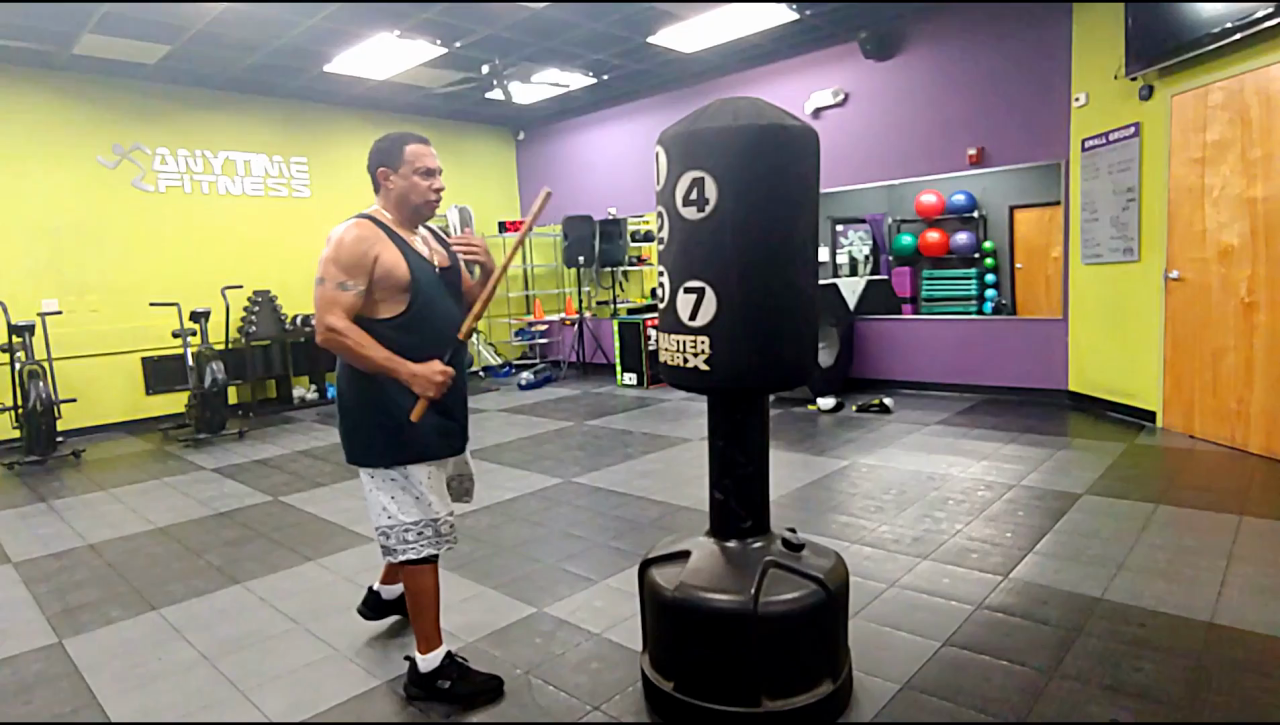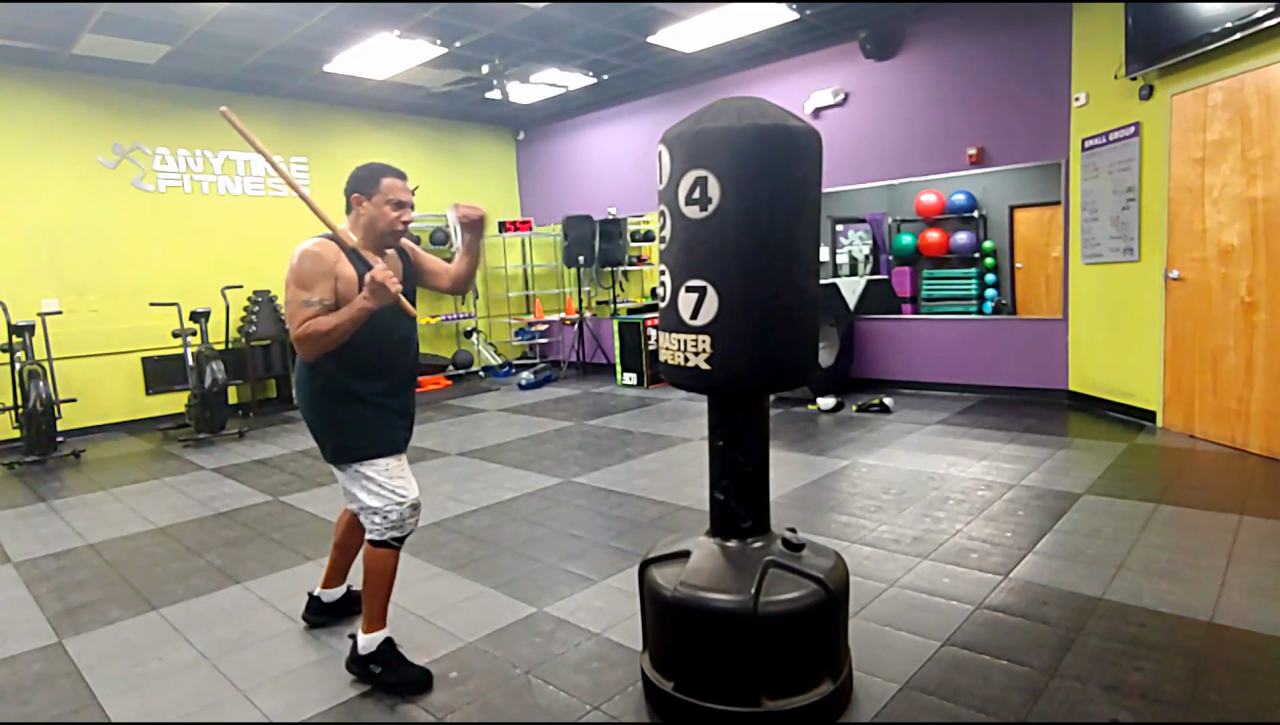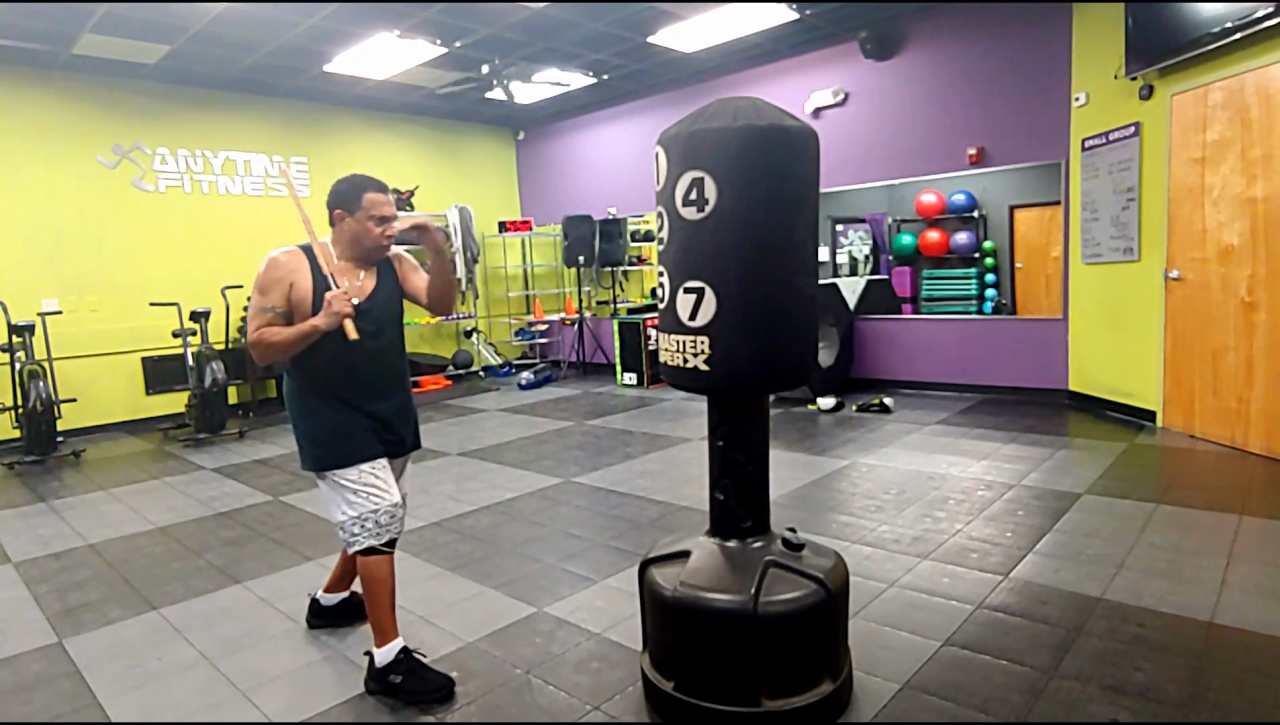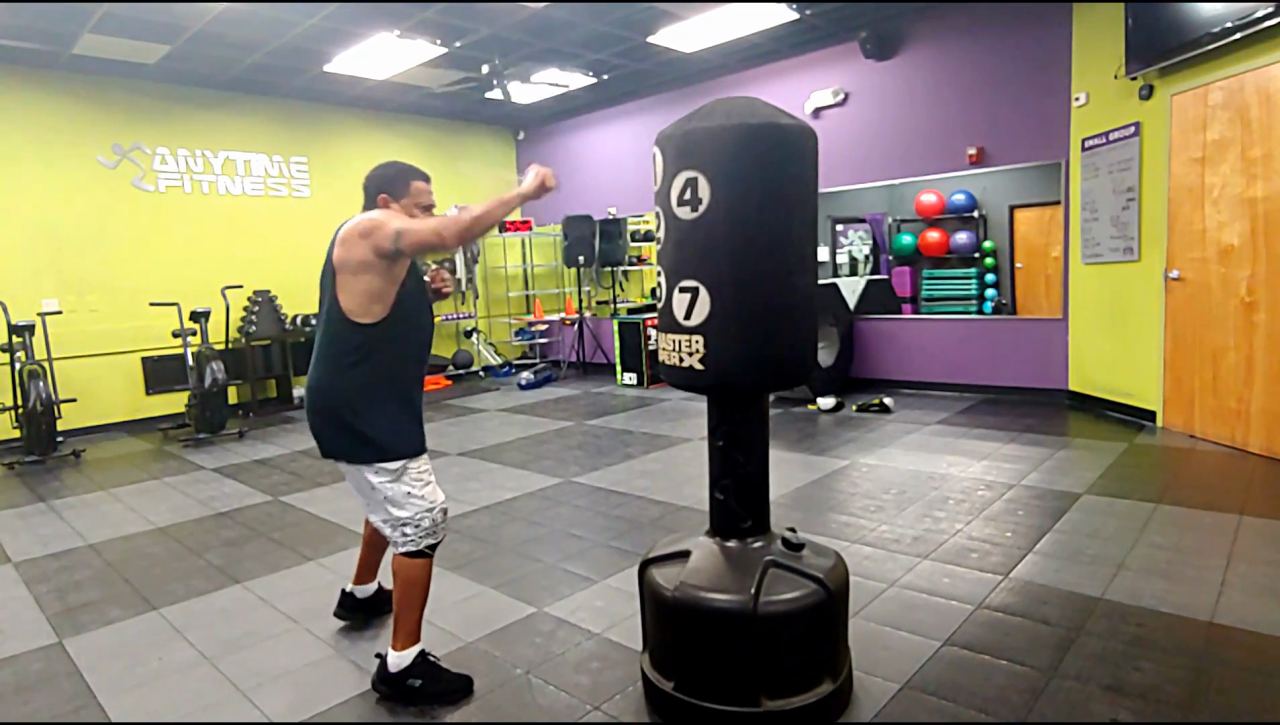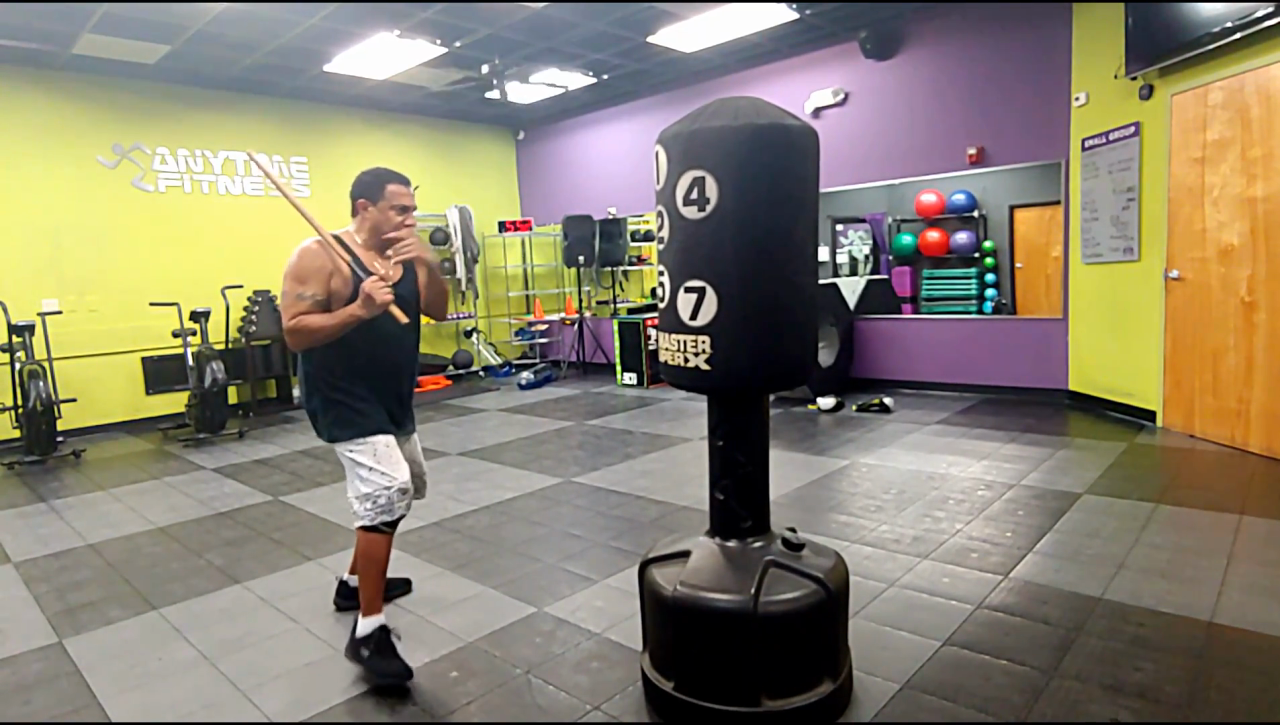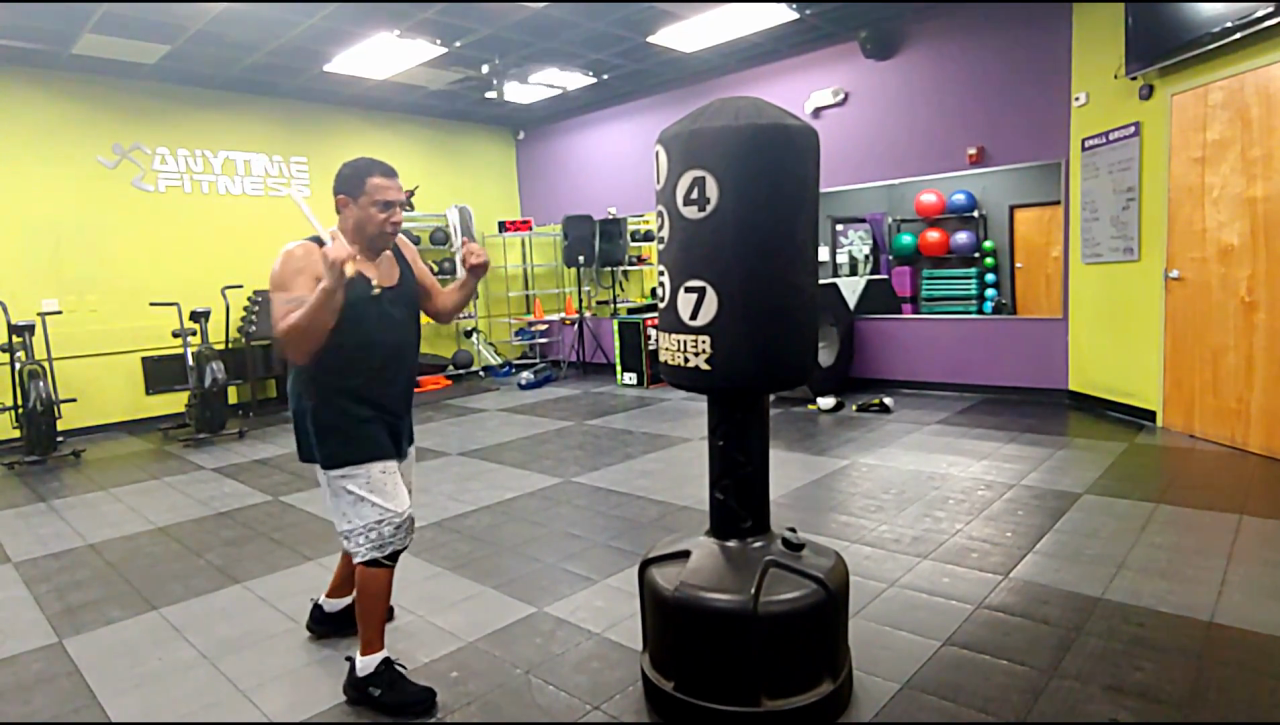
dt=0.7s
person 1, frame 1
left shoulder: (432, 237)
right shoulder: (356, 241)
left elbow: (462, 306)
right elbow: (331, 329)
left wrist: (485, 271)
right wrist: (409, 372)
left hip: (435, 407)
right hip: (387, 412)
left knee: (423, 515)
right knee: (422, 528)
left ankle: (389, 591)
right ankle: (430, 667)
person 1, frame 2
left shoulder: (401, 251)
right shoulder: (318, 256)
left elbow: (455, 282)
right elbow: (305, 343)
left wrist: (472, 235)
right wrist: (365, 303)
left hip: (379, 405)
right hip: (345, 407)
left knee: (367, 501)
right knee: (393, 510)
left ankle: (329, 597)
right ankle: (372, 648)
person 1, frame 3
left shoulder: (394, 261)
right shoulder: (284, 267)
left elbow: (440, 303)
right elbow: (262, 348)
left wrist: (436, 246)
right wrist: (322, 319)
left hip: (391, 417)
right hip: (333, 423)
left knee: (370, 520)
right knee: (376, 523)
left ankle: (335, 598)
right ankle: (389, 660)
person 1, frame 4
left shoulder: (385, 249)
right shoulder: (368, 231)
left elbow: (388, 310)
right elbow: (450, 233)
left wrist: (427, 290)
right wrist: (521, 192)
left hip: (357, 406)
right hip: (363, 411)
left knee: (390, 502)
right knee: (420, 520)
left ankle: (361, 593)
right ankle: (402, 664)
person 1, frame 5
left shoulder: (401, 253)
right shoulder: (318, 256)
left elbow: (438, 311)
right elbow: (295, 333)
left wrist: (425, 266)
right wrist: (363, 308)
left hip: (390, 401)
right hip: (344, 402)
left knee: (401, 487)
right knee: (381, 496)
left ankle: (359, 580)
right ankle: (369, 630)
person 1, frame 6
left shoulder: (402, 251)
right shoulder: (303, 259)
left elbow: (442, 308)
right elbow: (295, 349)
left wrist: (470, 277)
right wrist: (331, 286)
left hip: (389, 416)
right hip: (338, 421)
left knee: (376, 521)
right knee: (384, 528)
left ankle: (334, 606)
right ankle: (369, 671)
